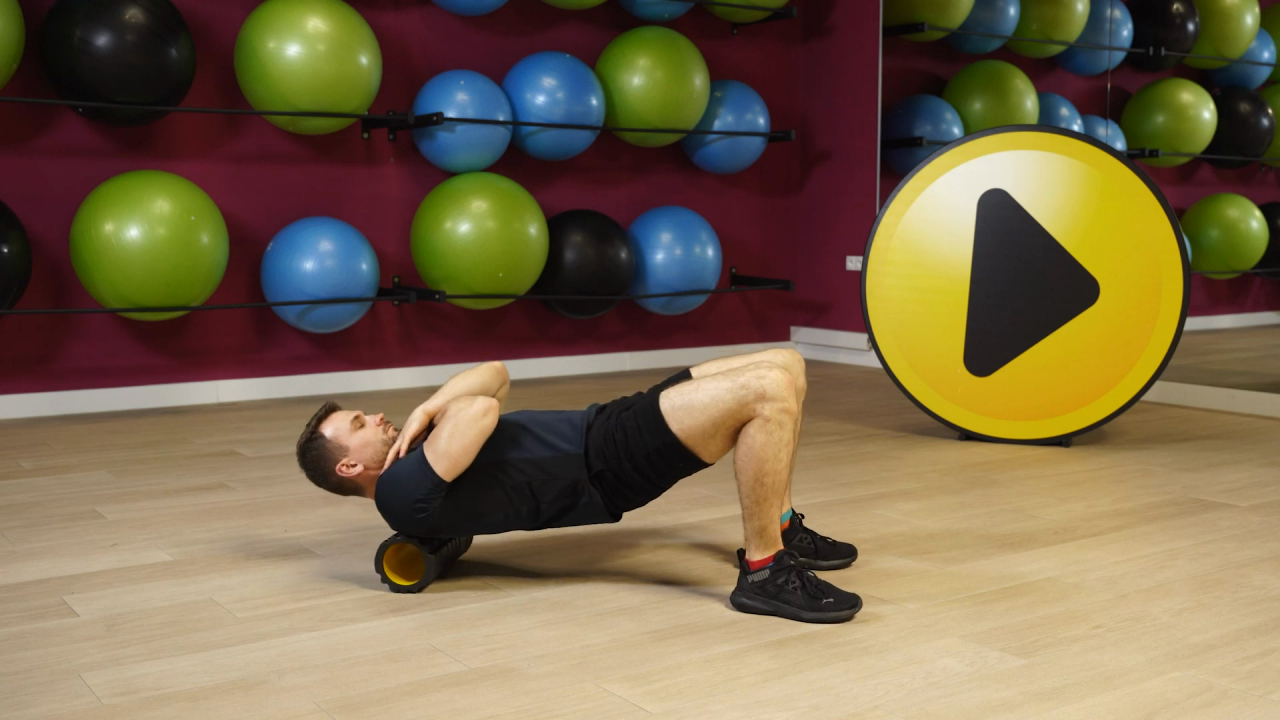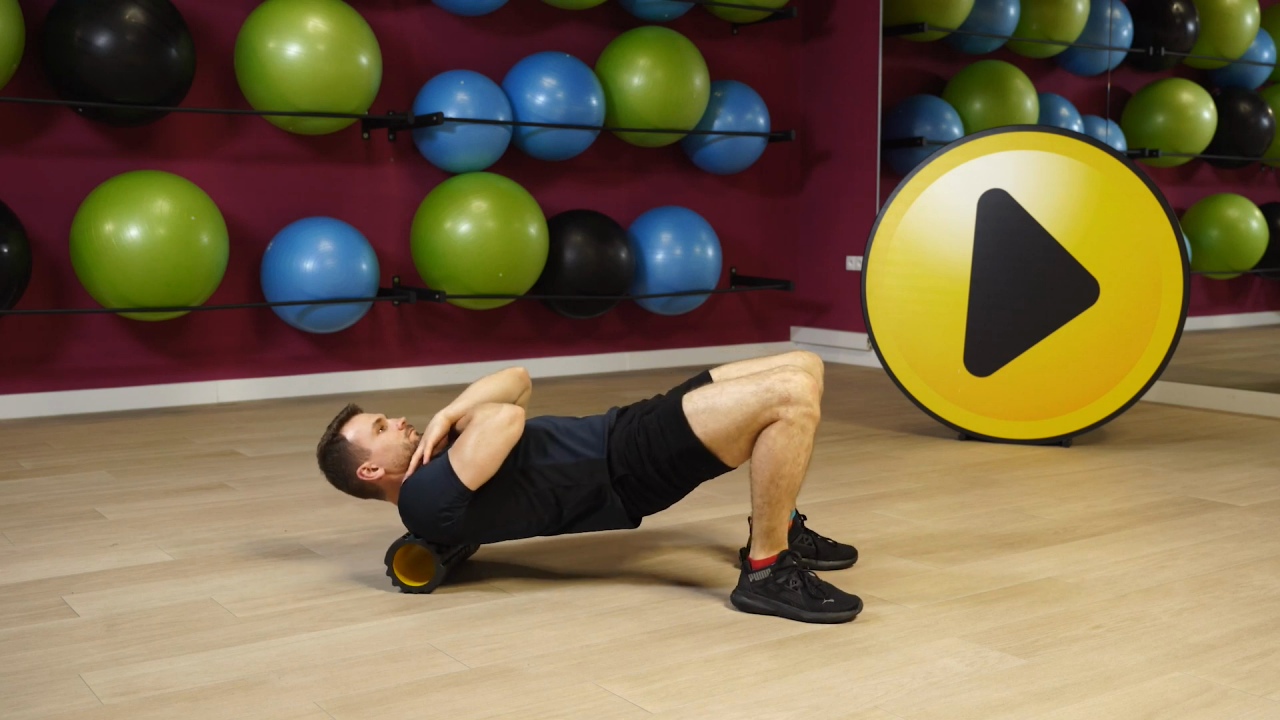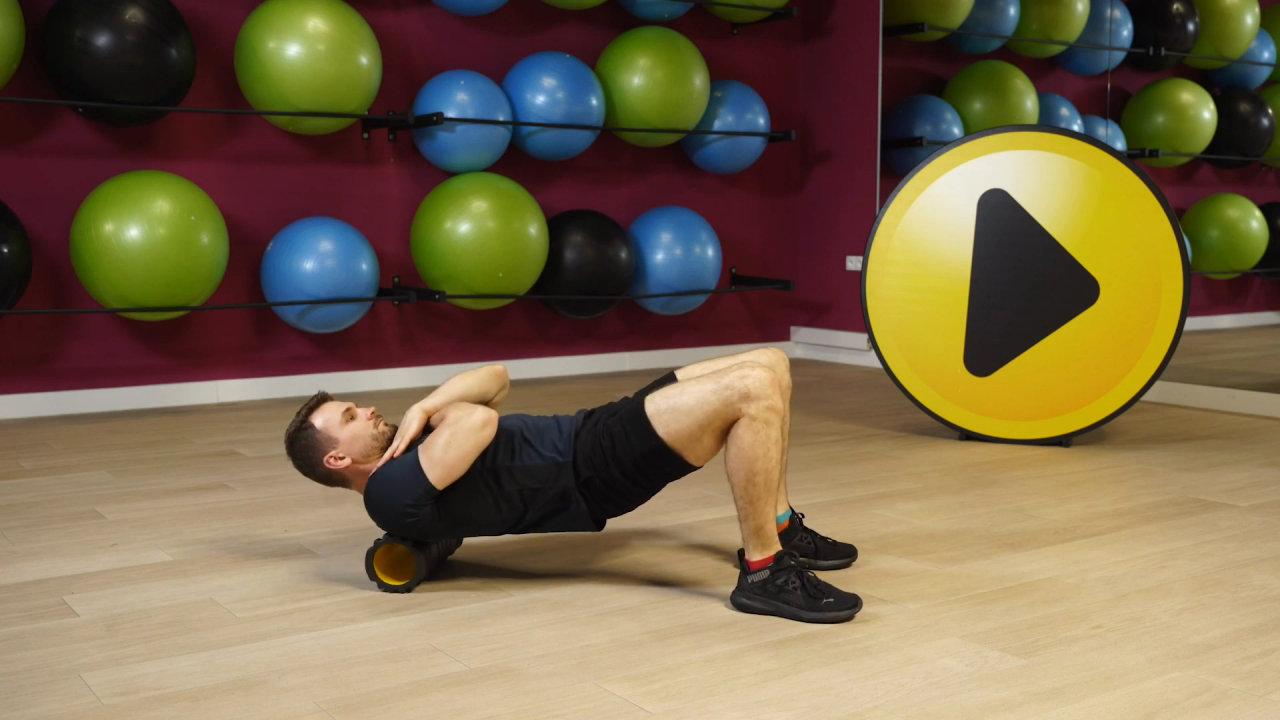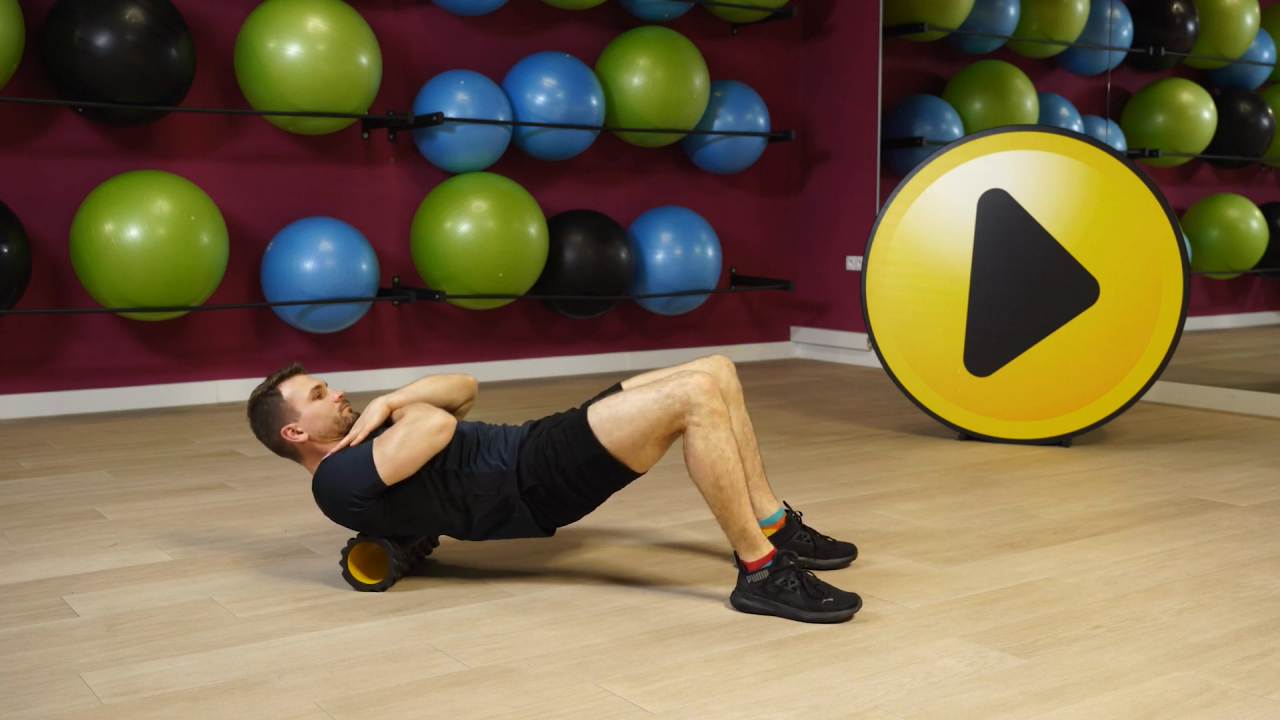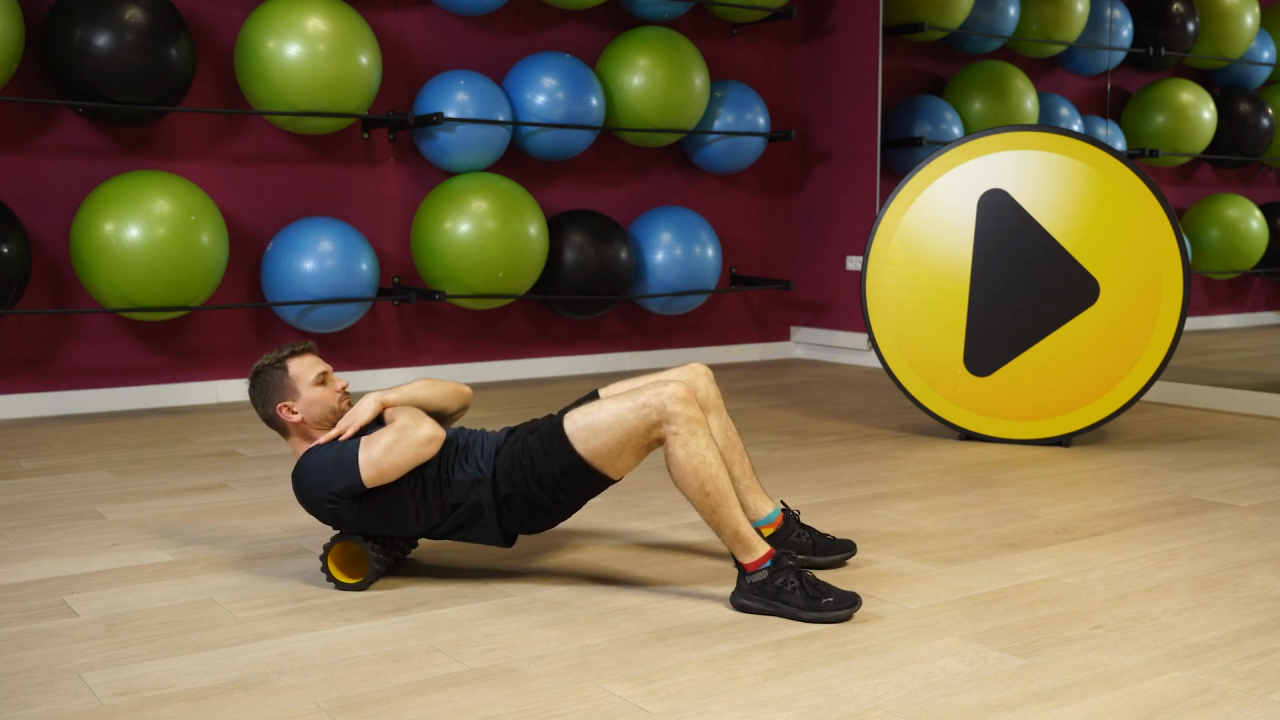
dt=1s
person 1, frame 1
left shoulder: (419, 451)
right shoulder: (403, 492)
left elbow: (494, 373)
right elbow: (481, 409)
left wrist: (428, 409)
right wrist: (434, 411)
left hip: (606, 428)
right hip: (606, 465)
left knee: (785, 365)
right knee: (770, 392)
left ankle: (780, 529)
right ankle: (764, 571)
person 1, frame 2
left shoulder: (439, 458)
right shoulder: (427, 499)
left elbow: (518, 379)
right elbow: (507, 418)
left wrist: (449, 414)
right wrist: (457, 417)
left hip: (626, 432)
right hip: (626, 469)
left knee: (803, 367)
right knee: (792, 397)
left ankle: (782, 530)
right ankle: (766, 571)
person 1, frame 3
left shoulder: (414, 451)
right shoulder: (394, 493)
left elbow: (496, 377)
right elbow: (479, 423)
left wrist: (425, 407)
right wrist: (432, 410)
left hip: (592, 435)
right hip: (591, 472)
left knee: (769, 364)
right knee: (753, 391)
left ankle: (779, 528)
right ankle: (764, 571)
person 1, frame 4
left shoulder: (371, 441)
right shoulder: (341, 482)
left elbow: (464, 387)
right elbow: (438, 426)
left wrist: (388, 401)
right wrist: (398, 404)
left hip: (540, 447)
right hip: (537, 480)
left knee: (715, 372)
right knee: (695, 395)
left ankle: (774, 526)
right ankle: (761, 571)
person 1, frame 5
left shoulder: (356, 434)
right shoulder: (321, 475)
left elbow: (459, 396)
right elbow: (425, 438)
left wrist: (383, 399)
right wrist: (387, 403)
left hip: (516, 453)
right hip: (511, 489)
left knee: (693, 381)
right knee: (671, 406)
left ankle: (770, 526)
right ankle: (759, 570)
